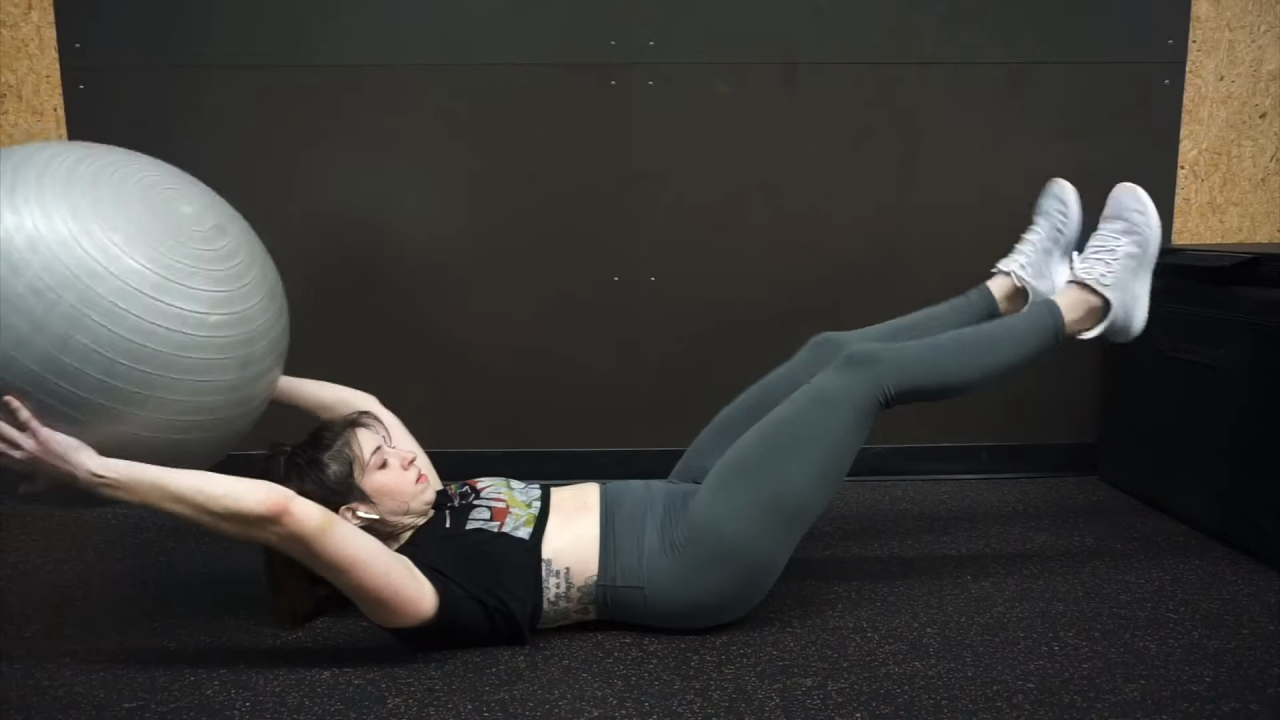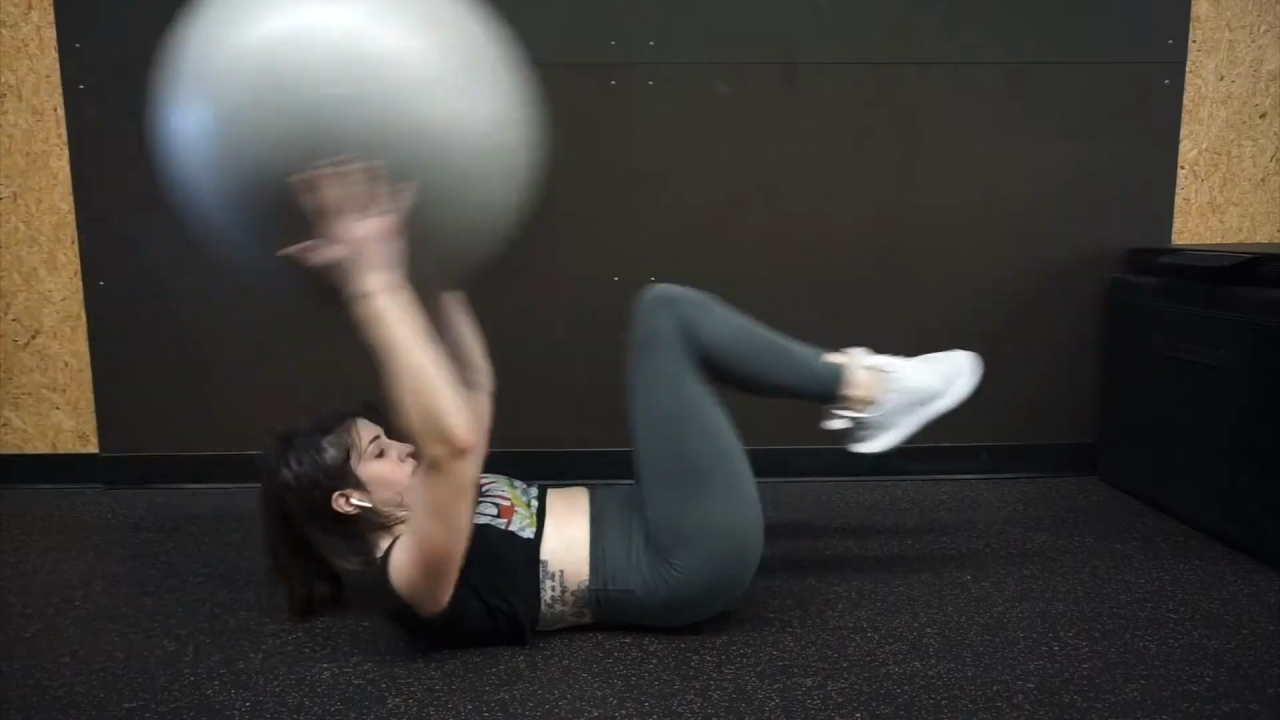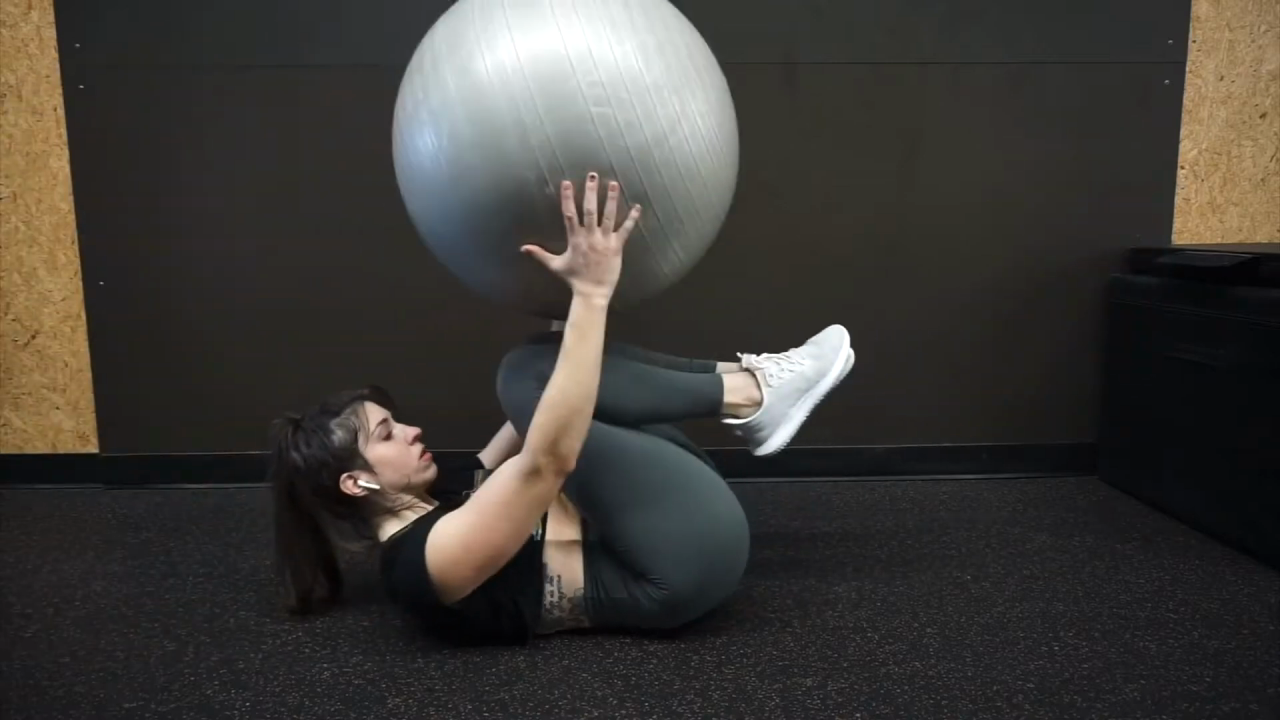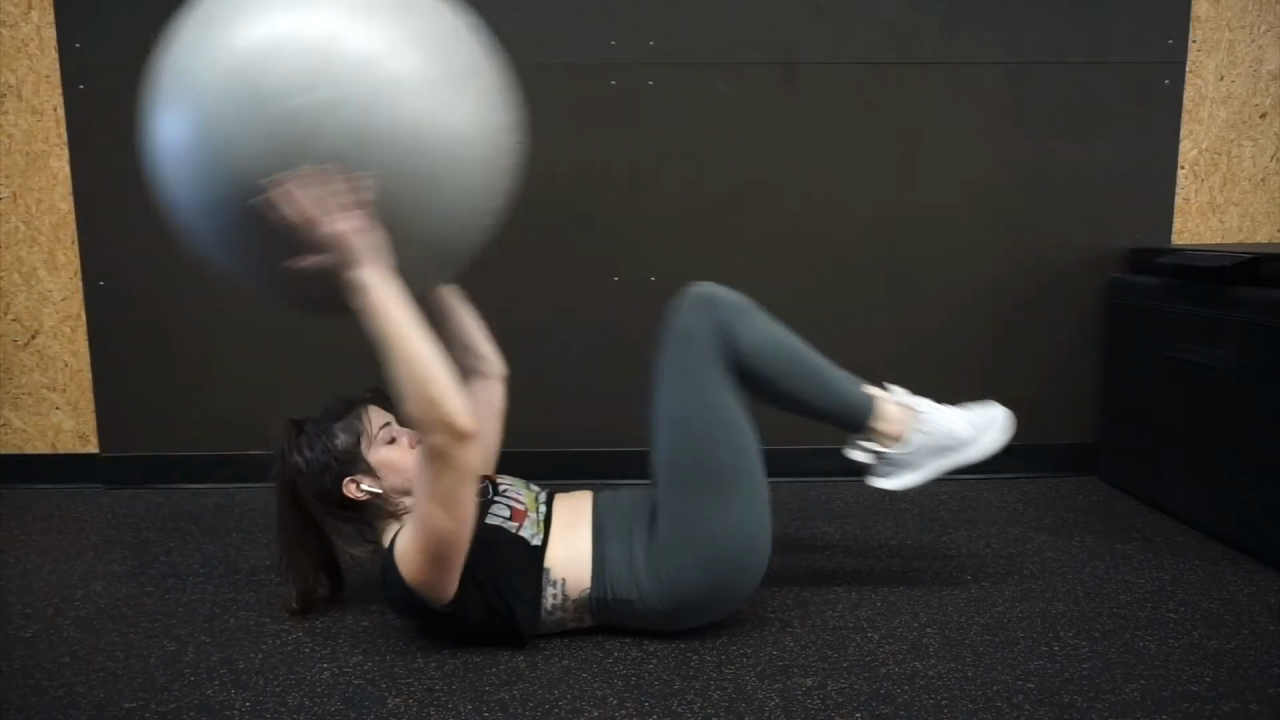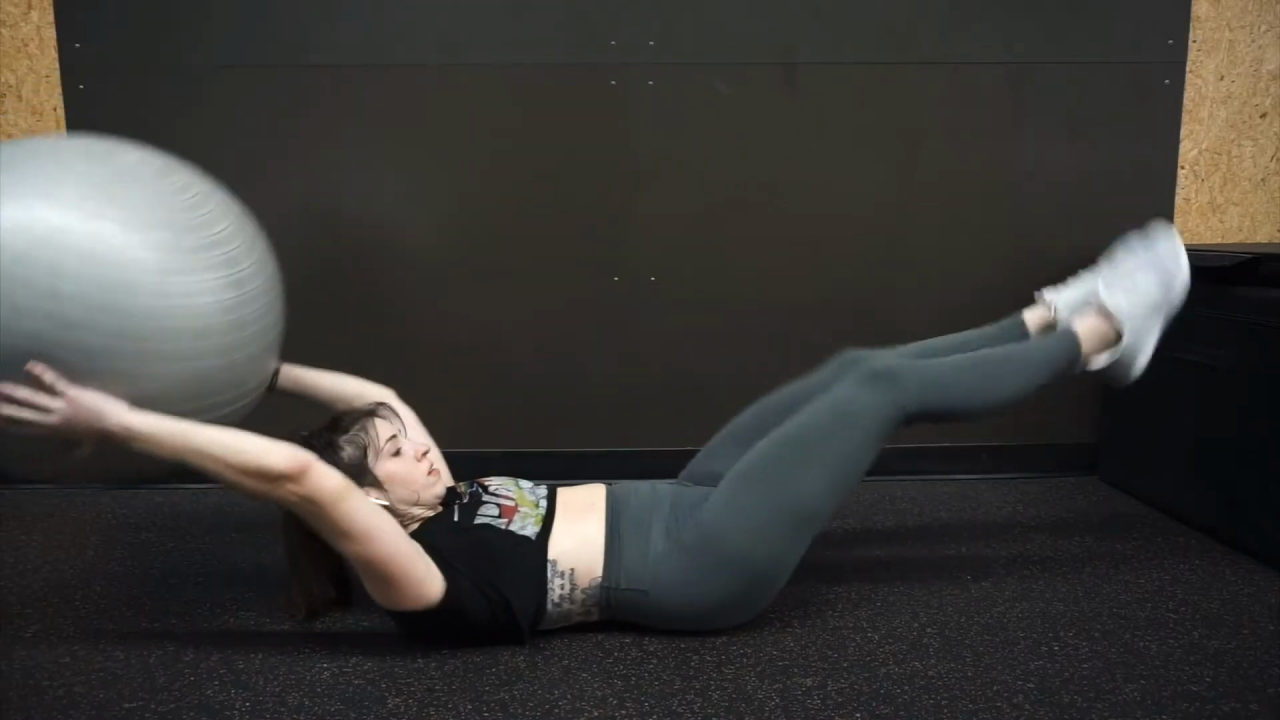
dt=0.4s
person 1, frame 1
left shoulder: (431, 516)
right shoulder: (416, 591)
left elbow: (364, 403)
right elbow: (282, 510)
right wrist: (95, 468)
left hip: (672, 510)
right hip: (699, 561)
left knee: (832, 351)
right knee: (859, 368)
left ankle: (1019, 289)
right ankle: (1083, 306)
person 1, frame 2
left shoulder: (429, 521)
right shoulder: (418, 582)
left elbow: (475, 384)
right elbow: (445, 442)
left wrist: (416, 277)
right wrist: (374, 283)
left hip: (680, 529)
right hip: (693, 566)
left knee: (665, 319)
right knee: (660, 311)
left ankle: (856, 376)
right ankle: (863, 391)
person 1, frame 3
left shoulder: (438, 498)
right shoulder: (429, 561)
left elbow: (541, 426)
right elbow: (551, 457)
left wrist: (578, 287)
right wrist: (590, 290)
left hip: (675, 536)
right hip: (690, 555)
left knee: (537, 374)
right knee: (528, 373)
left ankle: (746, 386)
right ankle: (748, 393)
person 1, frame 4
left shoulder: (444, 515)
right shoulder: (423, 570)
left elbow: (488, 378)
right elbow: (452, 430)
left wrist: (409, 268)
right wrist: (367, 273)
left hip: (676, 544)
right hip: (697, 570)
left knee: (703, 322)
right knee: (703, 311)
left ankle: (887, 419)
right ankle: (894, 428)
person 1, frame 5
left shoulder: (442, 511)
right shoulder: (419, 583)
left elbow: (372, 400)
right elbow: (297, 470)
left wrist: (261, 369)
right wrist: (122, 418)
left hip: (684, 509)
right hip: (708, 562)
left knee: (864, 370)
right knee: (882, 382)
left ankle: (1060, 321)
right ankle: (1098, 330)
